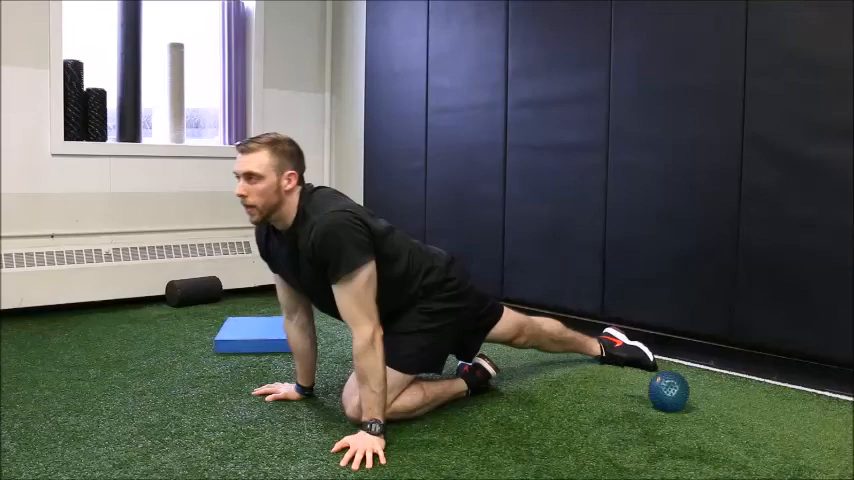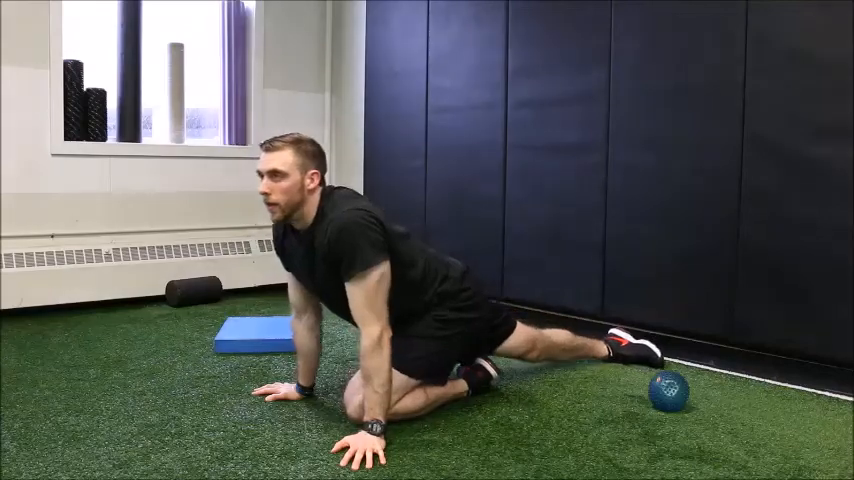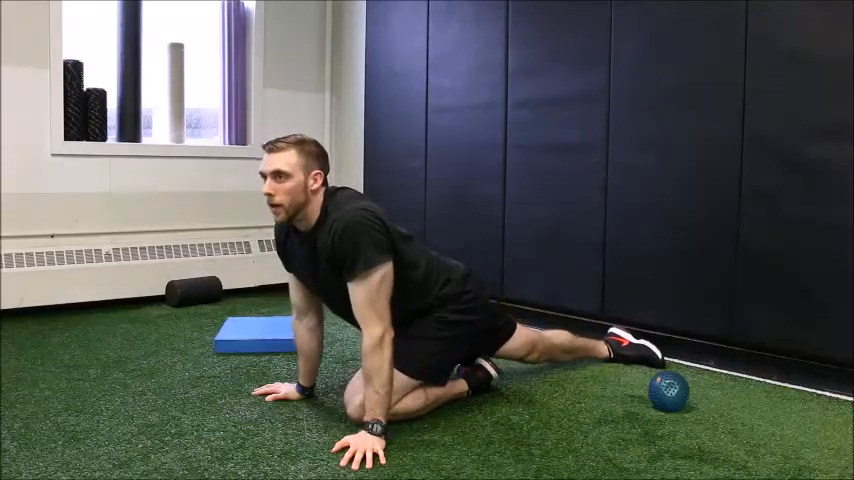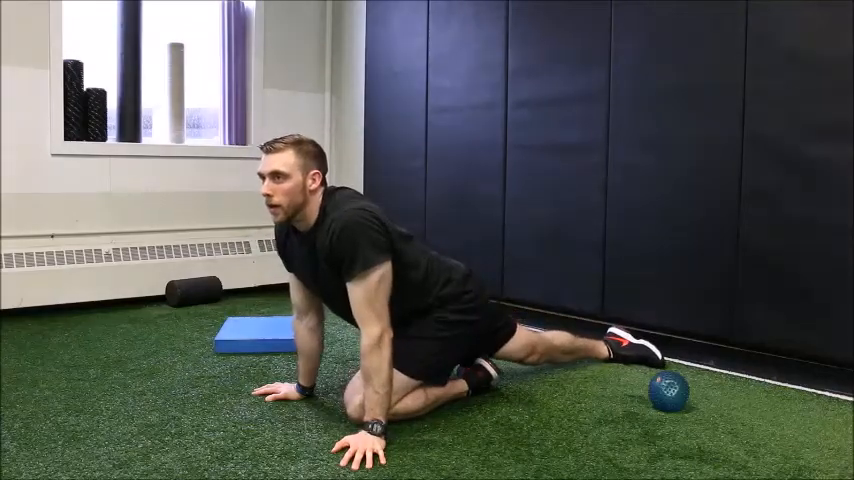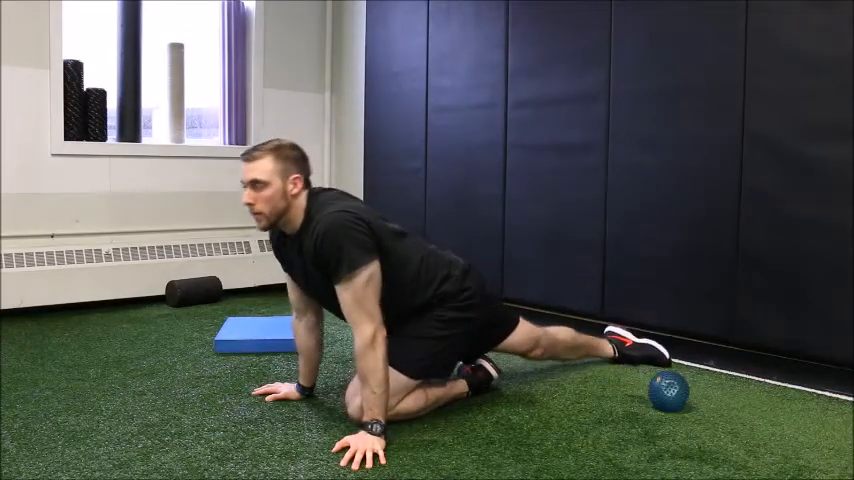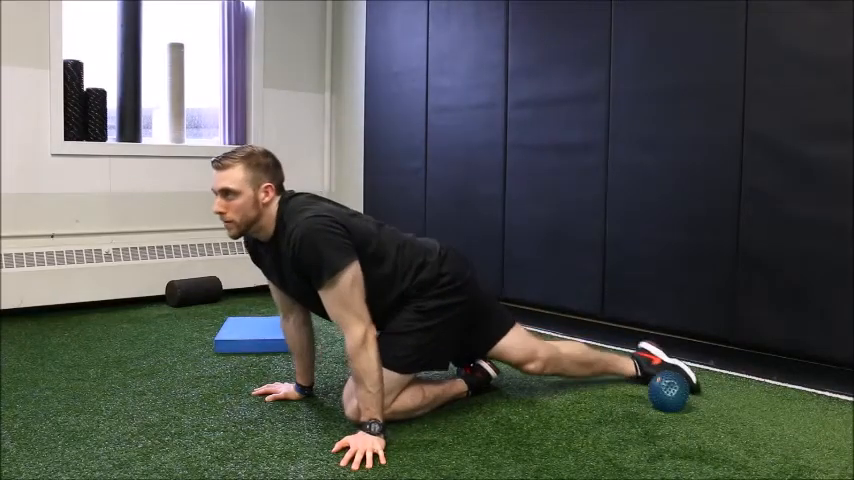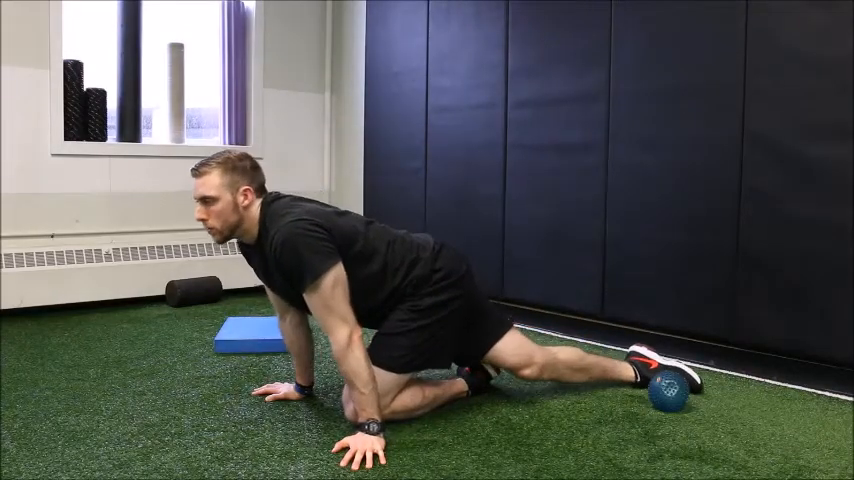
dt=0.4s
person 1, frame 1
left shoulder: (332, 226)
right shoulder: (269, 233)
left elbow: (367, 331)
right elbow: (296, 315)
left wrist: (372, 428)
right wrist: (302, 386)
left hip: (435, 292)
right hip: (408, 293)
left knee: (358, 405)
right knee: (521, 333)
left ankle: (470, 380)
right ankle: (603, 346)
person 1, frame 2
left shoulder: (351, 225)
right shoulder: (286, 232)
left elbow: (375, 332)
right elbow: (304, 315)
left wrist: (373, 429)
right wrist: (303, 385)
left hip: (446, 304)
right hip: (431, 303)
left knee: (359, 405)
right knee: (532, 347)
left ankle: (470, 380)
right ankle: (609, 347)
person 1, frame 3
left shoulder: (355, 225)
right shoulder: (288, 233)
left elbow: (378, 332)
right elbow: (306, 316)
left wrist: (374, 429)
right wrist: (303, 386)
left hip: (449, 305)
right hip: (416, 308)
left knee: (359, 405)
right knee: (534, 349)
left ankle: (469, 380)
right ankle: (608, 347)
person 1, frame 4
left shoulder: (352, 225)
right shoulder: (288, 233)
left elbow: (376, 332)
right elbow: (306, 316)
left wrist: (374, 428)
right wrist: (303, 385)
left hip: (448, 305)
right hip: (419, 307)
left knee: (359, 405)
right knee: (533, 351)
left ankle: (470, 380)
right ankle: (609, 347)
person 1, frame 5
left shoulder: (337, 227)
right shoulder: (284, 235)
left elbow: (369, 332)
right elbow: (305, 314)
left wrist: (374, 428)
right wrist: (304, 385)
left hip: (449, 300)
right hip: (448, 293)
left knee: (360, 406)
right knee: (536, 344)
left ankle: (469, 381)
right ankle: (613, 344)
person 1, frame 6
left shoulder: (313, 232)
right shoulder: (260, 240)
left elbow: (358, 331)
right elbow: (293, 313)
left wrist: (371, 428)
right wrist: (301, 385)
left hip: (436, 287)
right hip: (435, 288)
left knee: (357, 406)
right knee: (534, 358)
left ankle: (469, 382)
right ankle: (639, 365)
person 1, frame 7
left shoulder: (293, 236)
right shoulder: (254, 240)
left elbow: (345, 334)
right elbow: (290, 313)
left wrist: (370, 427)
right wrist: (301, 384)
left hip: (432, 285)
right hip: (437, 280)
left knee: (359, 408)
right knee: (529, 364)
left ankle: (476, 382)
right ankle: (637, 368)
